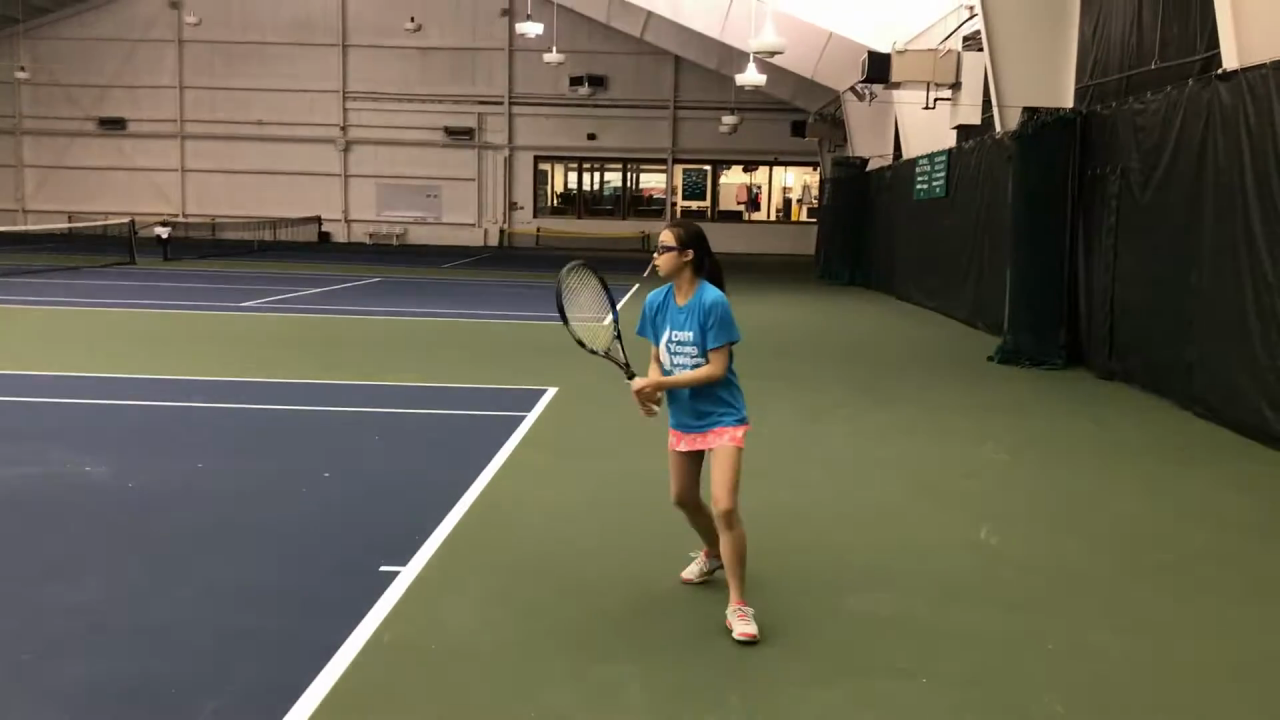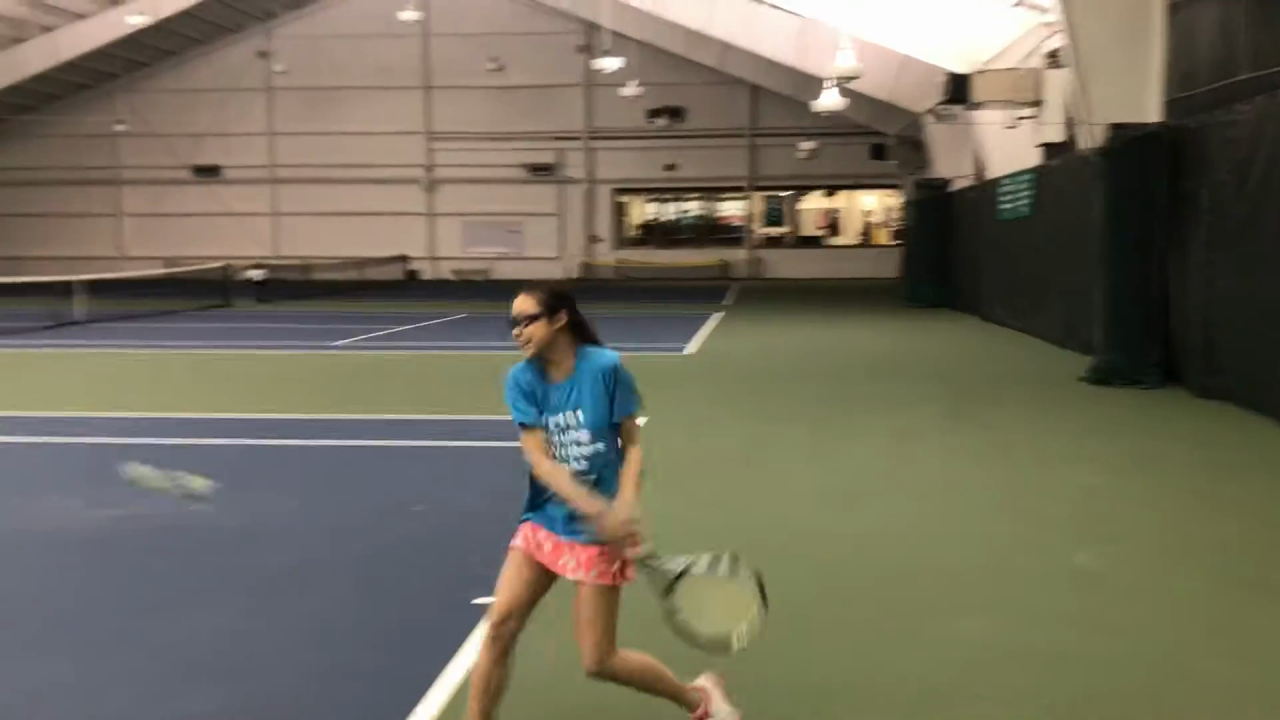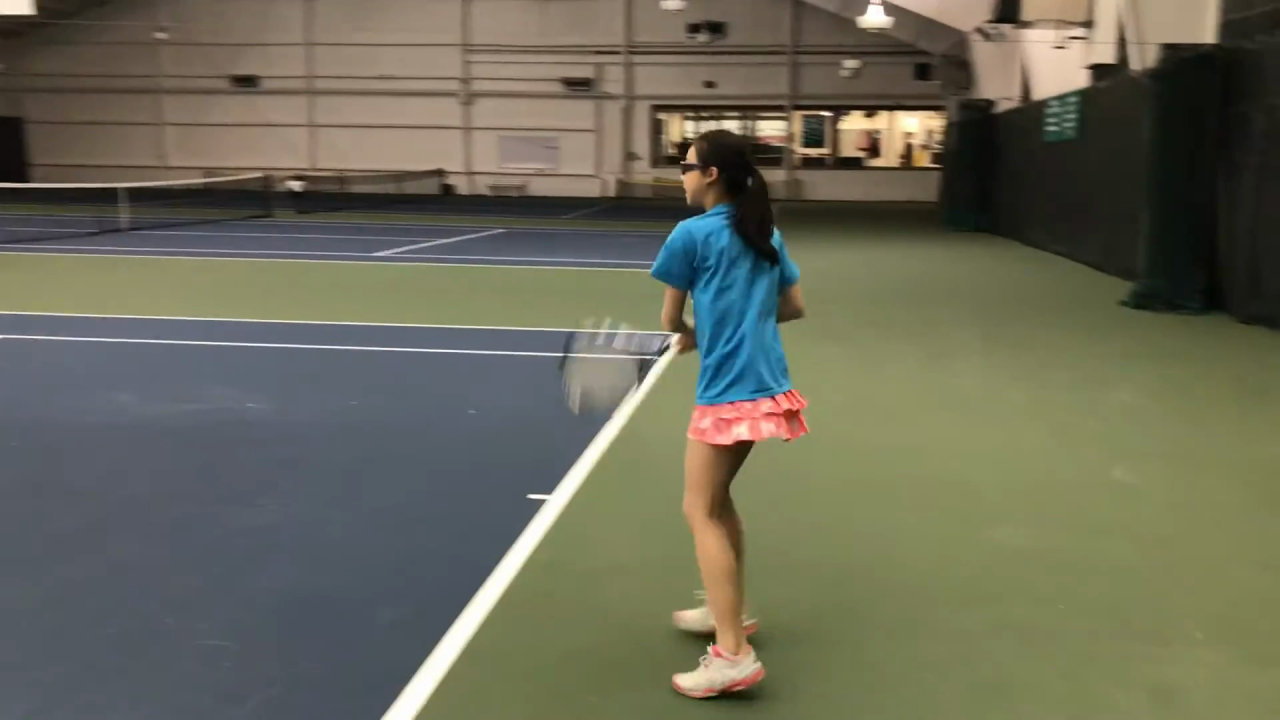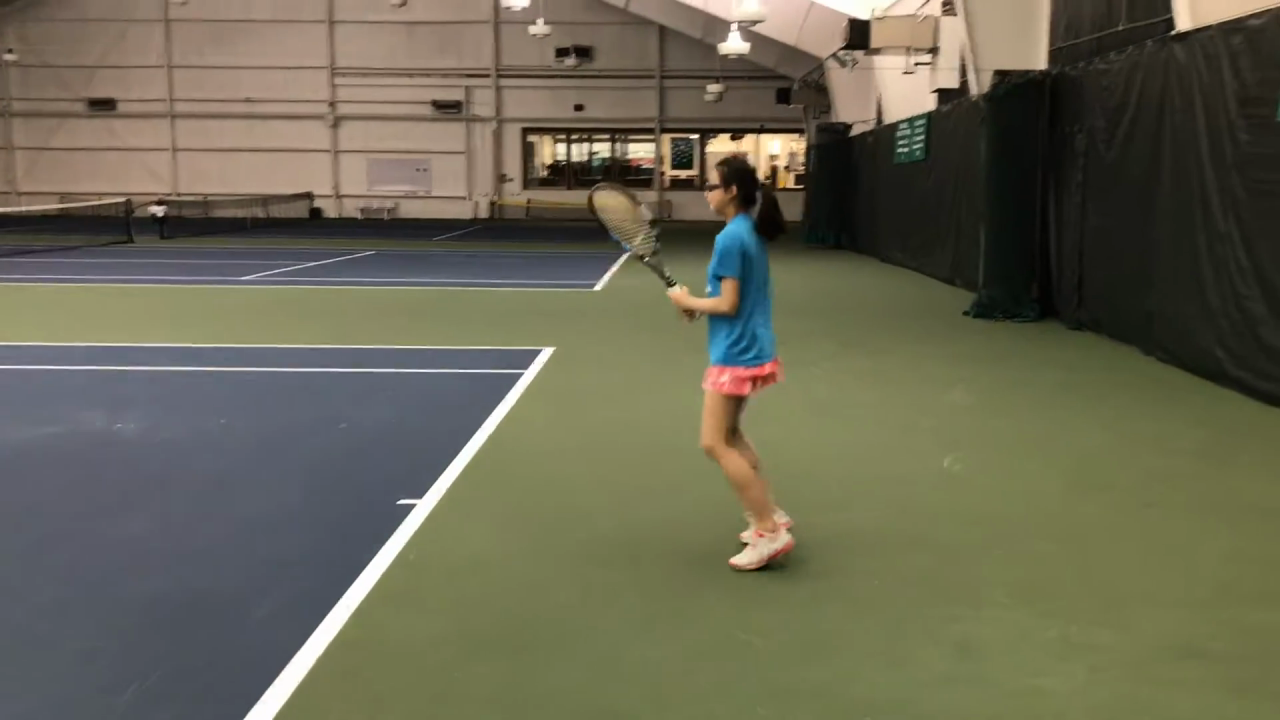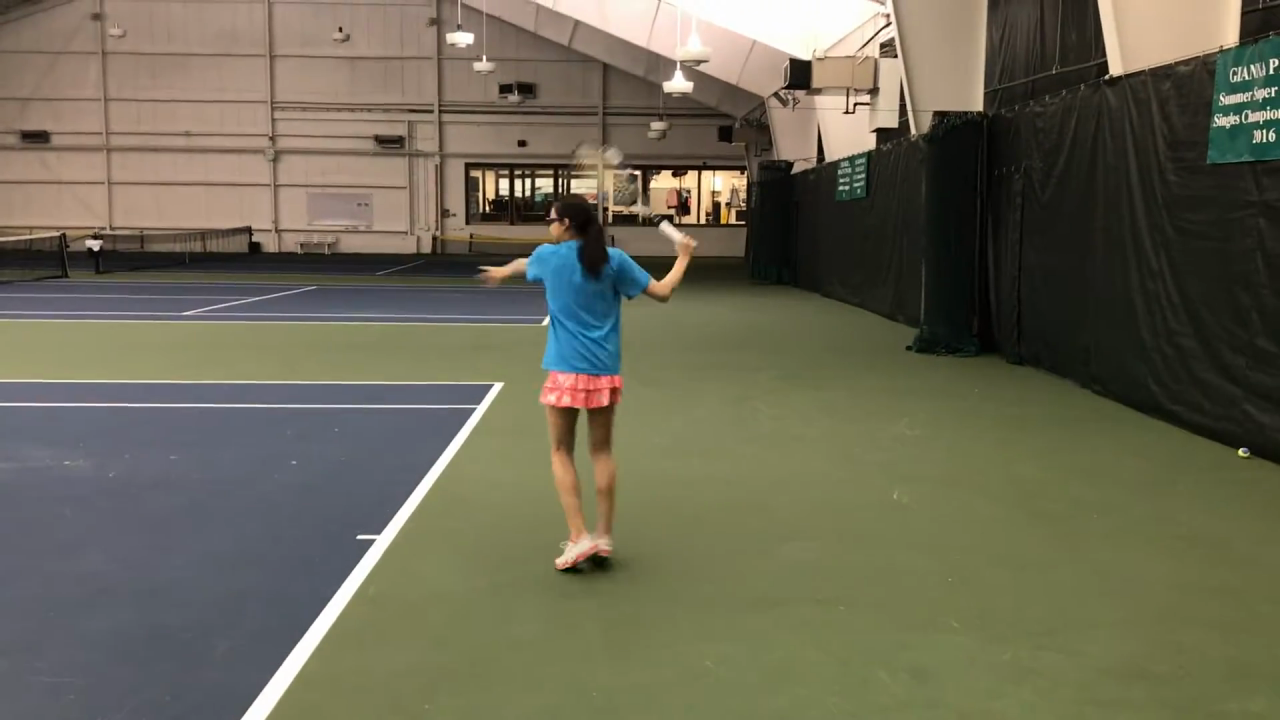
dt=1s
person 1, frame 1
left shoulder: (713, 301)
right shoulder: (656, 301)
left elbow: (718, 369)
right elbow: (658, 361)
left wrist: (661, 383)
right wrist: (650, 385)
left hip: (722, 417)
right hip: (683, 419)
left knee: (725, 508)
right knee: (683, 499)
left ankle: (738, 605)
right ankle: (714, 553)
person 1, frame 2
left shoulder: (607, 367)
right shoulder: (522, 379)
left elbow: (631, 443)
right elbow: (537, 459)
left wrist: (625, 505)
right wrist: (587, 504)
left hip: (605, 530)
right hip: (544, 522)
left knee: (599, 661)
right knee: (499, 628)
person 1, frame 3
left shoulder: (690, 234)
right shoulder: (765, 235)
left elbow: (670, 319)
right elbow: (792, 307)
left wrist: (691, 335)
left hip: (726, 393)
right hip: (766, 387)
left knee: (701, 512)
right knee: (714, 499)
left ankle: (733, 655)
right ankle: (727, 609)
person 1, frame 4
left shoulder: (730, 238)
right shoulder: (754, 231)
left elbow: (728, 305)
left wrist: (689, 301)
right wrist: (698, 301)
left hip: (735, 356)
right hip: (752, 350)
left knee: (714, 443)
right knee: (729, 434)
left ankle: (769, 532)
right ankle: (772, 516)
person 1, frame 5
left shoulder: (548, 255)
right shoulder: (614, 259)
left elbow: (522, 266)
right elbow: (662, 293)
left wrist: (502, 272)
right wrist: (683, 258)
left hip: (565, 370)
right hip: (606, 370)
left knee: (561, 452)
right knee: (601, 450)
left ankle: (579, 538)
right ankle: (604, 537)
